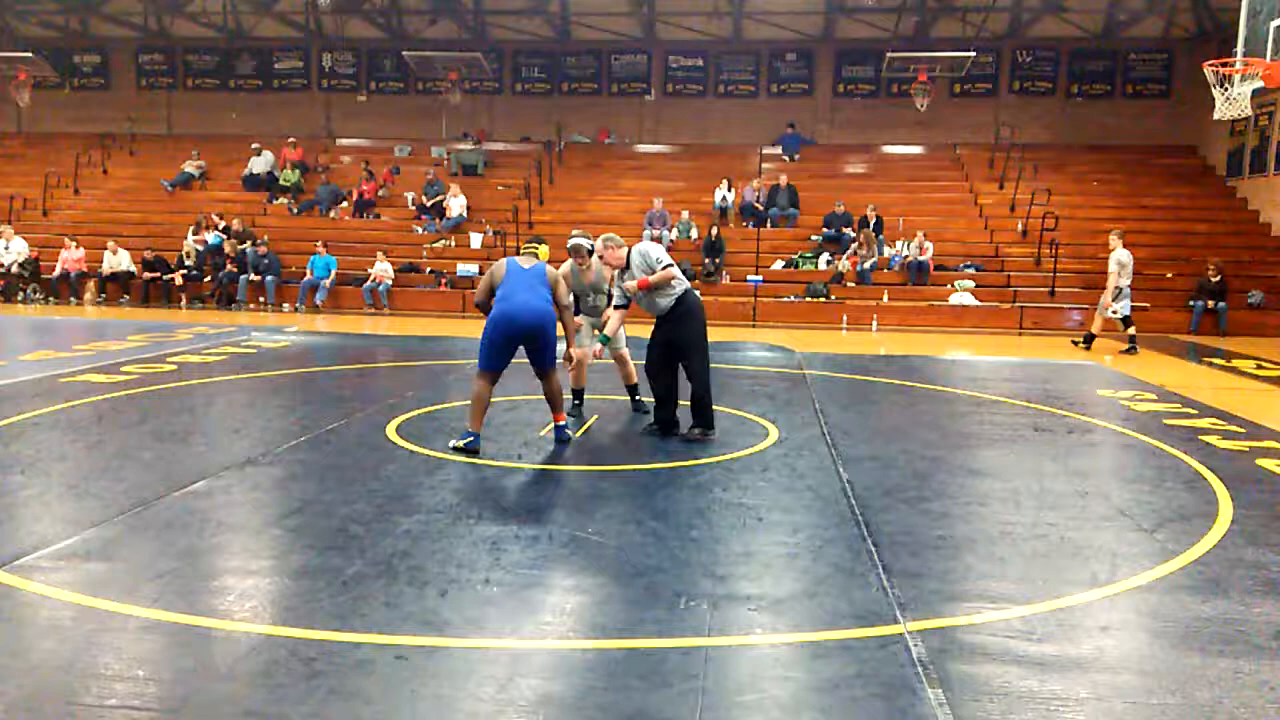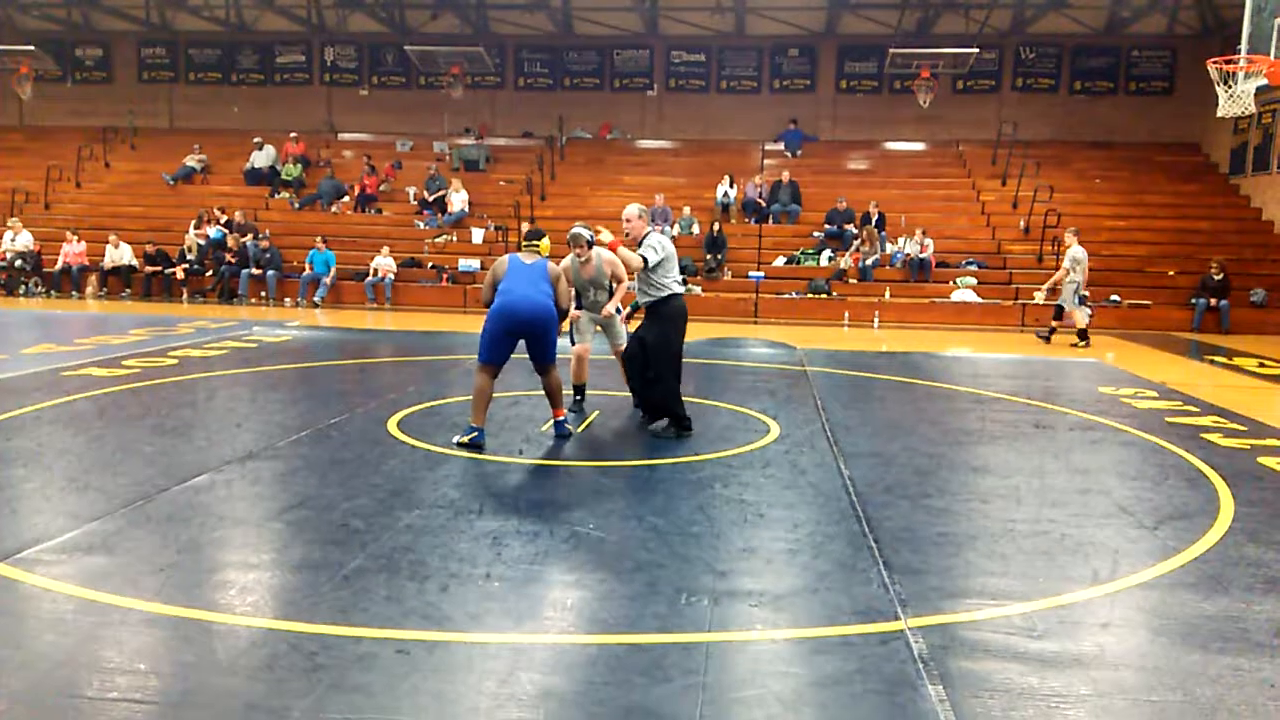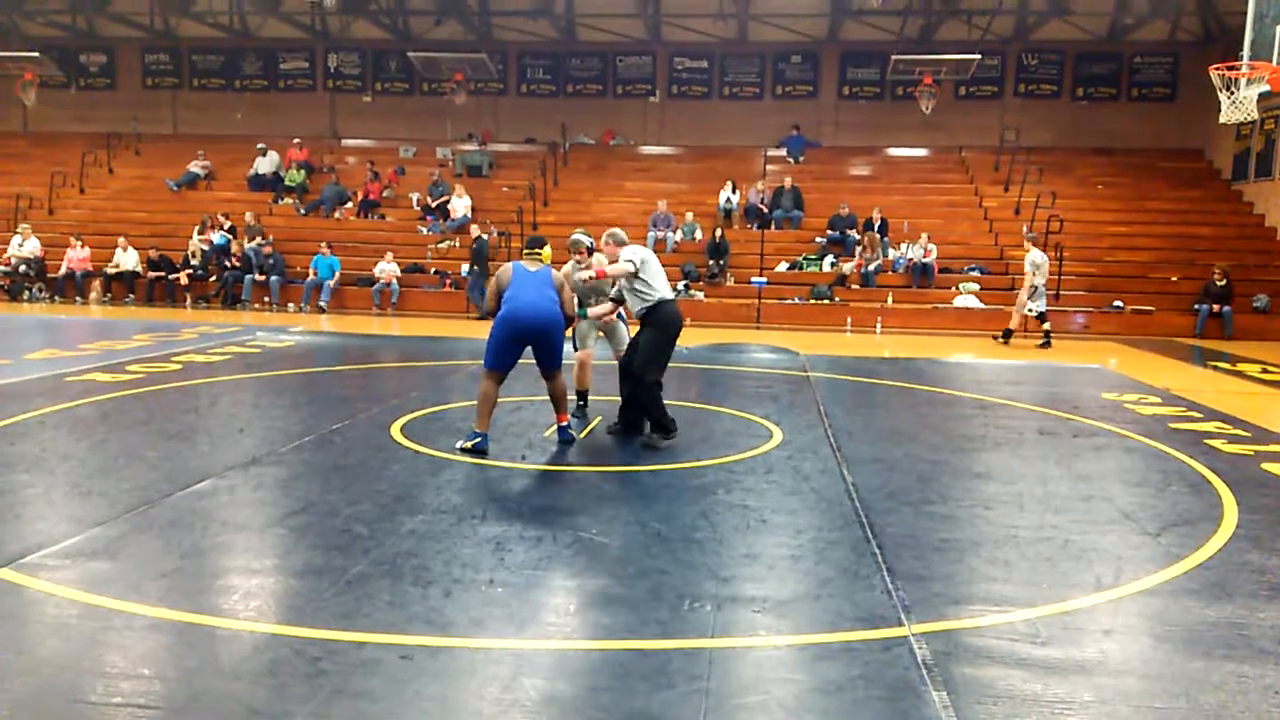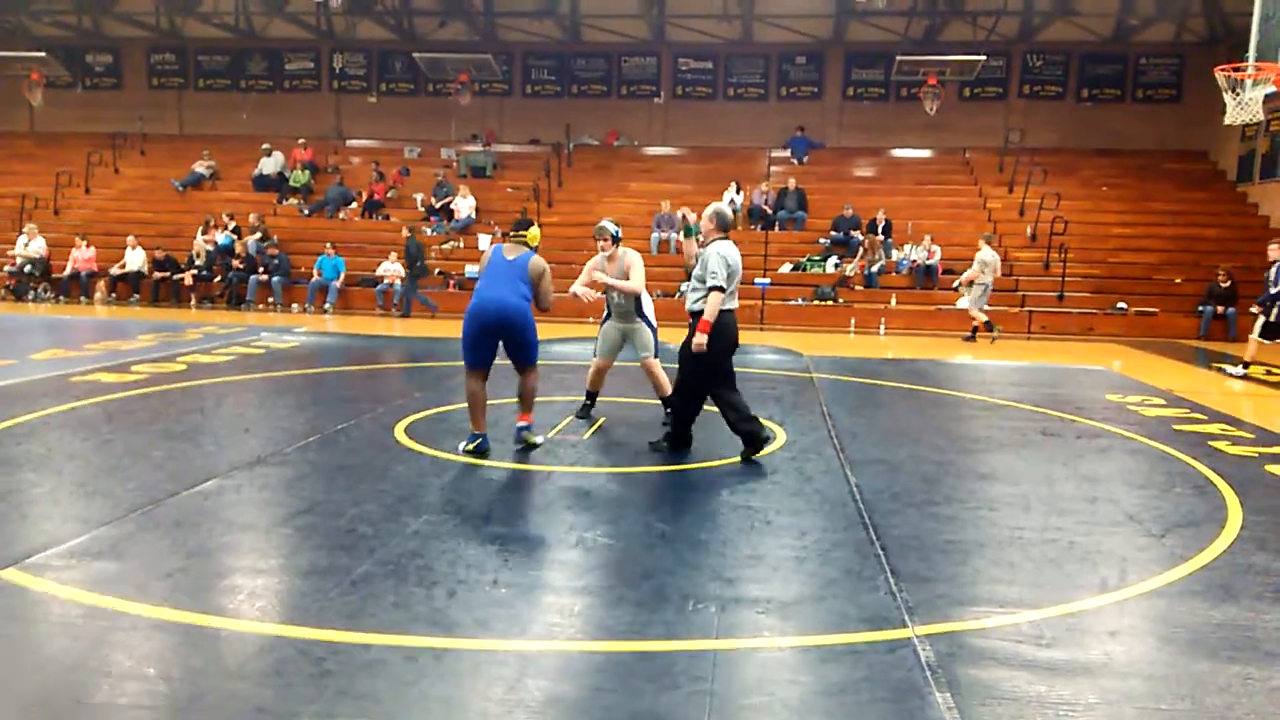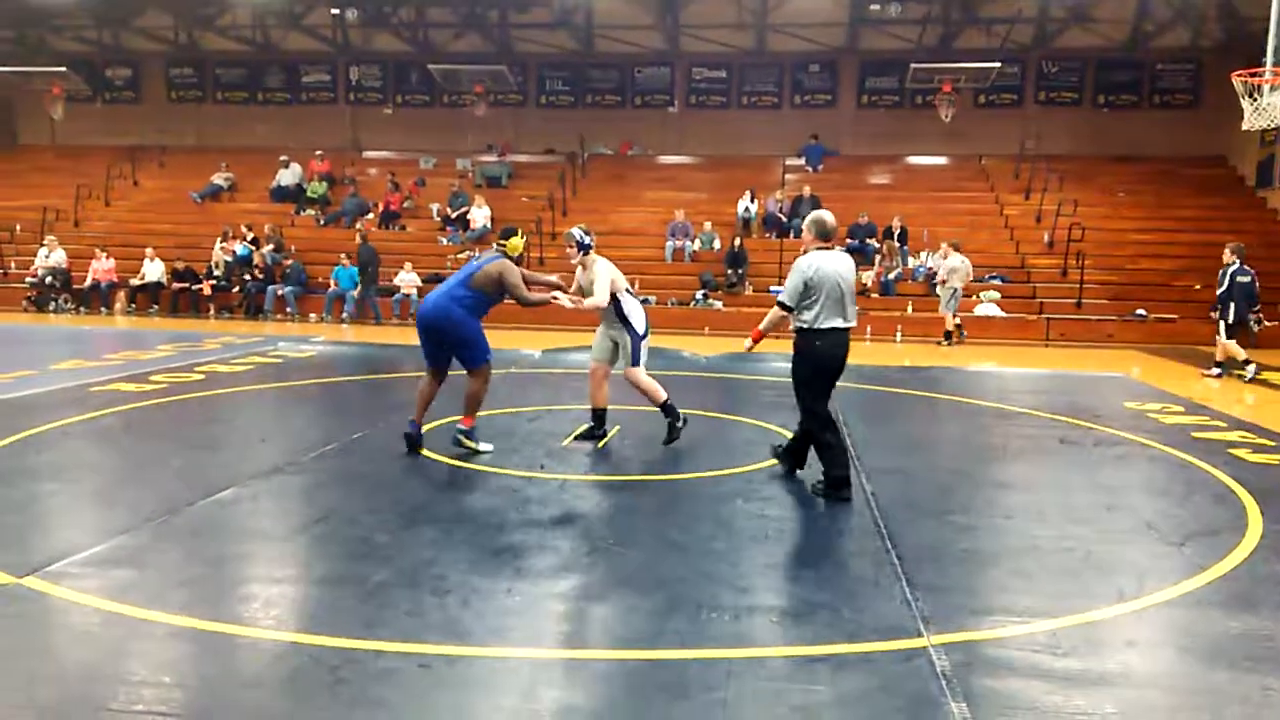
dt=0.7s
person 1, frame 1
left shoulder: (645, 250)
right shoulder: (620, 278)
left elbow: (671, 273)
right elbow: (618, 313)
left wrist: (641, 283)
right wrist: (602, 340)
left hip: (685, 310)
right hip: (664, 318)
left knee: (696, 369)
right knee: (656, 369)
left ankle: (704, 426)
right ankle: (665, 422)
person 1, frame 2
left shoulder: (655, 241)
right shoulder: (645, 245)
left elbow: (635, 265)
left wrist: (612, 244)
right wrist: (633, 307)
left hip: (668, 312)
right hip: (656, 313)
left knee: (663, 370)
right knee: (632, 358)
left ankle: (680, 424)
right ankle: (652, 410)
person 1, frame 3
left shoulder: (634, 252)
right shoulder: (621, 268)
left elbow: (627, 269)
right elbow: (609, 307)
left wrist: (595, 274)
right wrist: (579, 314)
left hip: (663, 317)
right hip: (652, 319)
left knee: (643, 373)
right knee: (629, 367)
left ankle: (663, 426)
right ankle: (629, 422)
person 1, frame 4
left shoulder: (715, 252)
right shoulder: (726, 248)
left elbow: (717, 293)
right elbow: (692, 258)
left wrist: (702, 329)
left hip: (712, 326)
right hip: (724, 325)
left knee: (688, 385)
right knee: (721, 387)
left ankle: (677, 439)
right ankle: (754, 434)
person 1, frame 5
left shoulder: (805, 264)
right shoulder: (847, 261)
left elbow: (783, 309)
left wrist: (755, 336)
left hip: (814, 343)
right hip: (840, 341)
left knee: (816, 412)
right knee: (816, 406)
left ankle: (837, 480)
right ankle: (794, 454)
person 2, frame 1
left shoulder: (500, 266)
right shoulder: (550, 272)
left elbow: (479, 301)
right elbow: (565, 306)
right wrist: (570, 346)
left hip: (505, 319)
right hip: (541, 321)
left knee: (485, 377)
right knee: (548, 375)
left ankle: (472, 437)
right ankle: (561, 427)
person 2, frame 2
left shoulder: (503, 262)
right shoulder: (552, 268)
left elbow: (486, 300)
right elbow: (564, 307)
right wrist: (556, 326)
left hip: (505, 312)
right hip: (542, 314)
left knee: (486, 372)
right knee: (547, 370)
left ankle: (475, 432)
right ankle: (560, 423)
person 2, frame 3
left shoulder: (506, 270)
right shoulder: (555, 276)
left elbow: (489, 308)
right elbow: (569, 314)
right wrist: (558, 332)
left hip: (512, 320)
right hip: (549, 321)
left knee: (491, 377)
right knee: (553, 376)
left ankle: (479, 436)
right ankle: (564, 428)
person 2, frame 4
left shoulder: (490, 252)
right shoulder: (538, 263)
right elbow: (544, 305)
right wrist: (539, 286)
left hip: (480, 312)
right hip: (518, 315)
left knee: (475, 375)
right knee: (528, 371)
left ankle: (479, 436)
right ankle: (524, 427)
person 2, frame 5
left shoulder: (488, 255)
right shoulder: (505, 267)
left elbow: (520, 275)
right elbow: (523, 297)
left wrist: (549, 281)
right wrist: (549, 298)
left hip: (428, 311)
right hip: (453, 316)
left knee: (435, 374)
right knee: (480, 372)
left ankle: (414, 427)
right ankle: (466, 432)
person 3, frame 1
right shoulder: (565, 271)
left wrist: (611, 309)
left hip: (607, 313)
right hip: (582, 316)
left knee: (622, 355)
right knee: (580, 357)
left ankle: (635, 398)
right ankle: (577, 402)
person 3, frame 2
left shoulder: (608, 258)
right shoulder: (566, 265)
left elbow: (623, 281)
left wrist: (612, 304)
right wrist: (569, 309)
left hip: (609, 309)
right hip: (583, 312)
left knee: (623, 351)
right knee: (580, 353)
right ankle: (578, 397)
person 3, frame 3
left shoulder: (608, 265)
right shoulder: (567, 272)
left hip: (611, 315)
right hip: (585, 318)
left knee: (625, 357)
right knee: (582, 359)
right ankle: (581, 403)
person 3, frame 4
left shoulder: (632, 257)
right shoulder: (596, 262)
left elbow: (637, 288)
right elbow: (575, 288)
left wrist: (609, 280)
right wrist: (580, 290)
left hip: (640, 318)
right hip: (613, 319)
left knee: (650, 365)
right knee: (599, 365)
left ankle: (671, 409)
right ankle: (588, 402)
person 3, frame 5
left shoulder: (601, 267)
right shoulder: (580, 271)
left elbow: (600, 301)
right elbow: (575, 297)
left wrist: (572, 305)
left hip: (631, 323)
right hip: (609, 325)
left knee: (634, 374)
right knee: (596, 372)
left ankle: (675, 417)
right ankle: (597, 426)
